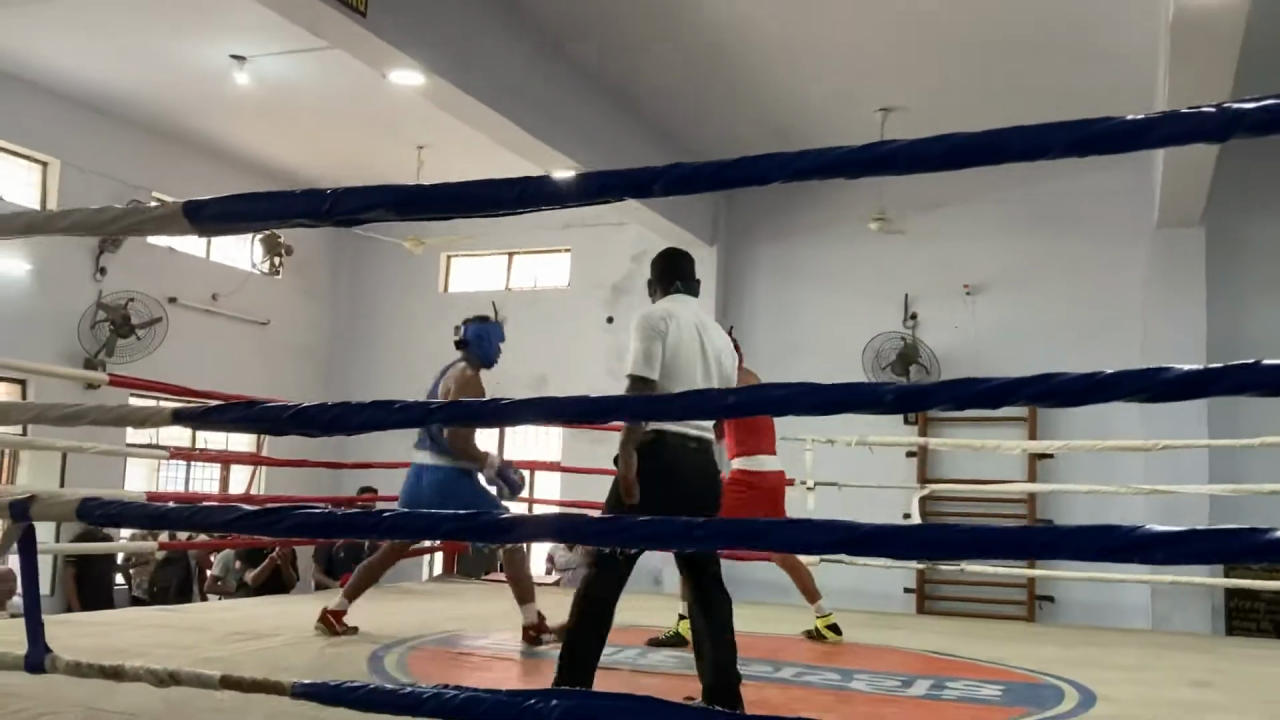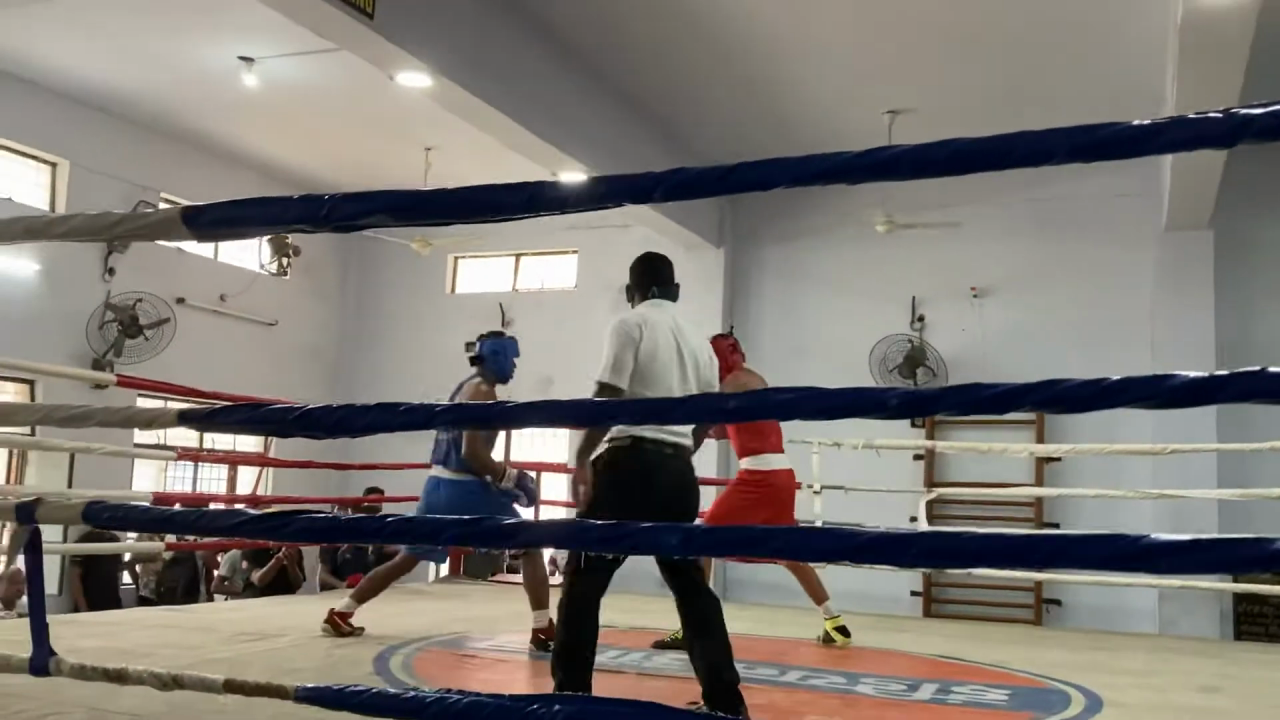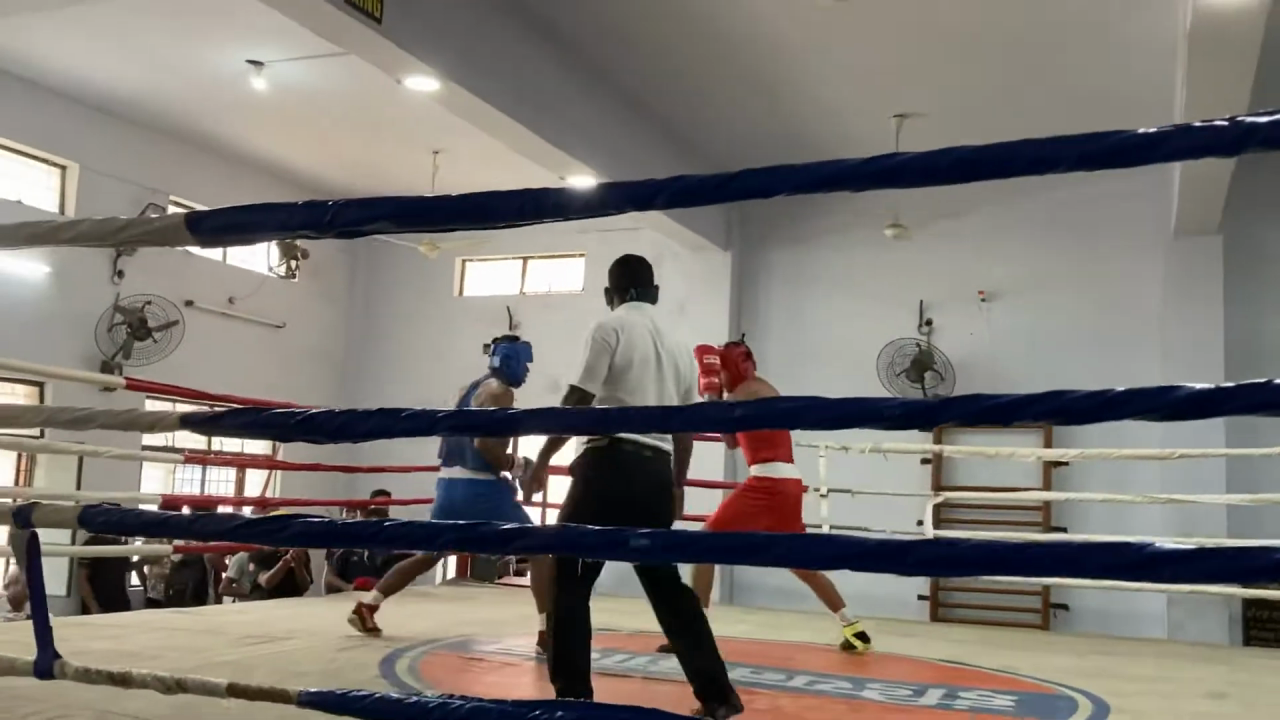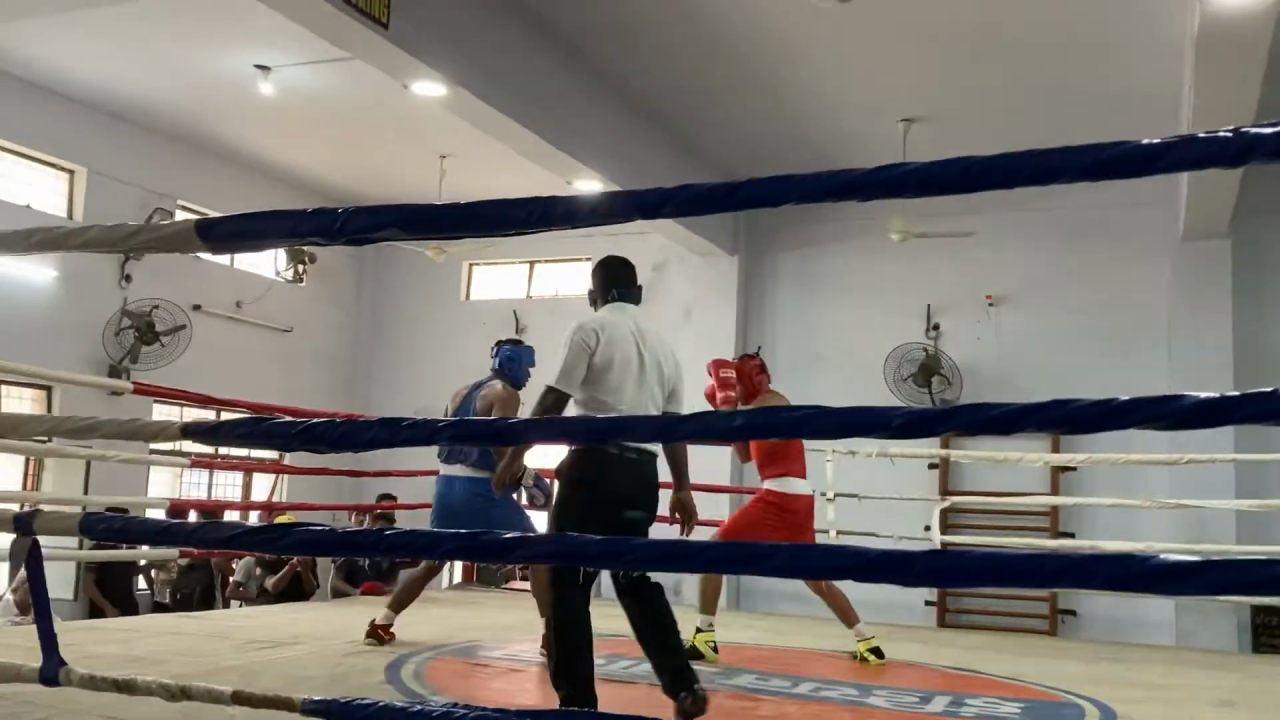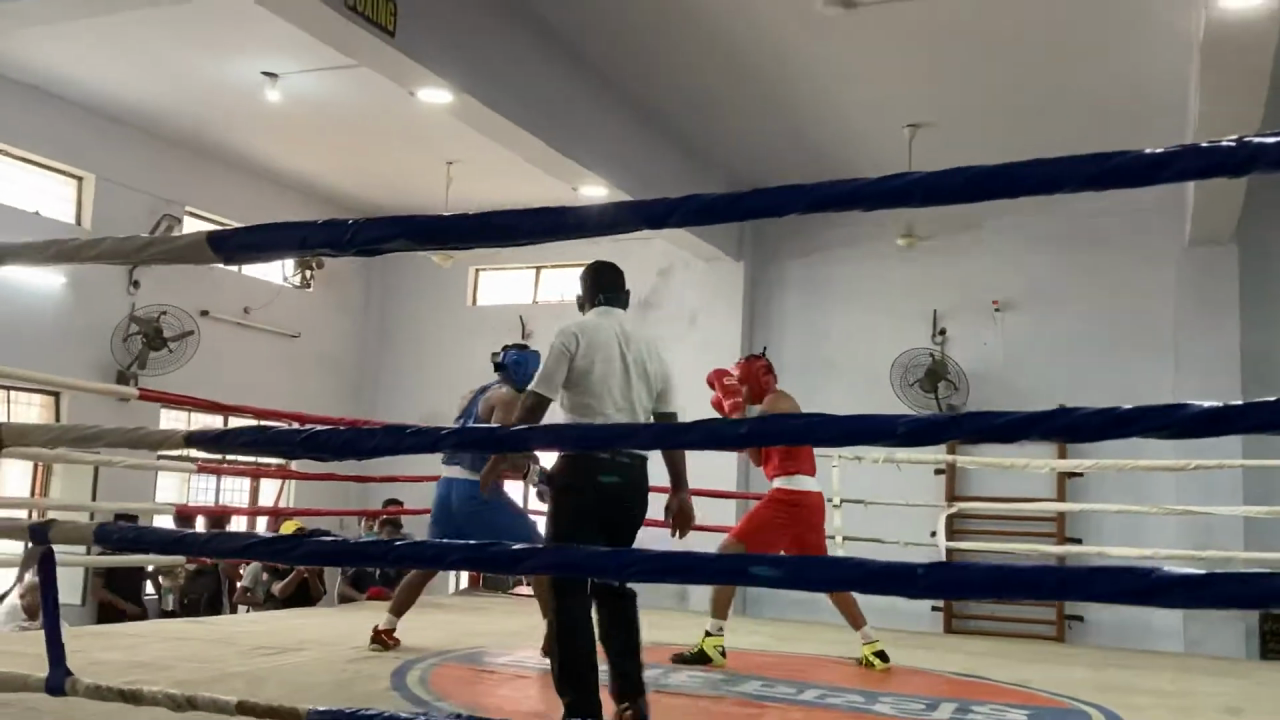
dt=0.1s
person 1, frame 1
left shoulder: (655, 318)
right shoulder: (719, 335)
left elbow: (642, 389)
left wrist: (628, 453)
left hip: (657, 455)
right hip: (700, 463)
left knee: (605, 571)
right knee: (703, 578)
left ankle: (571, 686)
right ankle: (724, 697)
person 1, frame 2
left shoulder: (631, 324)
right shoulder: (699, 343)
left elbow: (609, 395)
left wrist: (583, 459)
left hip: (633, 460)
right hip: (678, 468)
left knee: (584, 578)
right knee: (689, 583)
person 1, frame 3
left shoulder: (610, 329)
right shoulder: (677, 344)
left elbow: (580, 399)
left wrist: (544, 456)
right wrist: (676, 486)
left hip: (611, 463)
right hip: (657, 470)
left knee: (570, 582)
right knee: (666, 581)
person 1, frame 4
left shoulder: (591, 329)
right shoulder: (661, 343)
left elbow: (555, 400)
right elbow: (674, 422)
left wrist: (514, 453)
right wrist: (682, 488)
left hip: (597, 465)
right hip: (641, 472)
left knee: (568, 587)
right knee: (637, 581)
person 1, frame 5
left shoulder: (573, 335)
right shoulder: (649, 347)
left elbow: (535, 404)
right elbow: (667, 423)
left wrist: (501, 455)
right wrist: (680, 490)
left hip: (583, 470)
right hip: (631, 475)
left knee: (570, 590)
right knee: (612, 585)
person 2, frame 1
left shoulder: (447, 373)
right shoulder: (467, 378)
right elbow: (454, 437)
left wrist: (481, 463)
right wrist: (489, 465)
left hip: (420, 473)
right hip: (447, 477)
left knee: (393, 548)
right knee: (512, 540)
left ankle: (332, 613)
right ankle: (533, 624)
person 2, frame 2
left shoulder: (464, 388)
right shoulder: (483, 393)
right elbow: (471, 454)
left wrist: (495, 475)
right wrist: (508, 476)
left hip: (437, 487)
right hip: (465, 491)
left knee: (407, 559)
right knee: (529, 547)
left ankle: (340, 614)
right ankle: (543, 630)
person 2, frame 3
left shoulder: (466, 391)
right shoulder: (500, 392)
right elbow: (486, 445)
right wrist: (517, 466)
left hip: (448, 486)
right hip: (480, 490)
left knee: (426, 557)
left ankle: (367, 607)
right ankle: (548, 632)
person 2, frame 4
left shoulder: (462, 392)
right shoulder: (505, 394)
right elbow: (500, 447)
right wrist: (528, 476)
left hip: (447, 485)
right hip: (478, 489)
left knee: (432, 563)
left ankle: (381, 624)
person 2, frame 5
left shoulder: (472, 395)
right shoulder: (509, 398)
right wrist: (533, 471)
left hip: (449, 486)
right hip: (478, 490)
left ankle: (385, 629)
person 3, frame 1
left shoulder: (739, 379)
right shoulder: (745, 381)
right elbow: (720, 432)
left hip: (751, 476)
right hip: (770, 476)
right knee: (781, 552)
left ankle: (686, 624)
right ankle: (826, 621)
person 3, frame 2
left shoulder: (739, 379)
right shoulder: (749, 382)
right elbow: (722, 430)
left hip: (759, 476)
right hip: (780, 476)
right ankle: (834, 623)
person 3, frame 3
left shoulder: (752, 388)
right shoulder: (756, 391)
right elbow: (732, 441)
left wrist: (710, 379)
right wrist: (711, 389)
left hip: (768, 482)
right hip: (788, 483)
right ankle: (853, 630)
person 3, frame 4
left shoulder: (767, 402)
right shoulder: (769, 404)
right elbow: (745, 455)
left wrist: (726, 393)
right wrist: (724, 404)
left hip: (781, 497)
right hip: (799, 499)
right knee: (815, 578)
left ankle: (704, 638)
right ankle: (868, 643)
person 3, frame 5
left shoulder: (776, 402)
right shoulder: (776, 406)
right elbow: (756, 458)
left wrist: (732, 401)
right wrist: (732, 412)
left hip: (792, 496)
right hip: (809, 498)
left knee: (728, 554)
left ankle: (712, 643)
right ankle: (873, 649)
